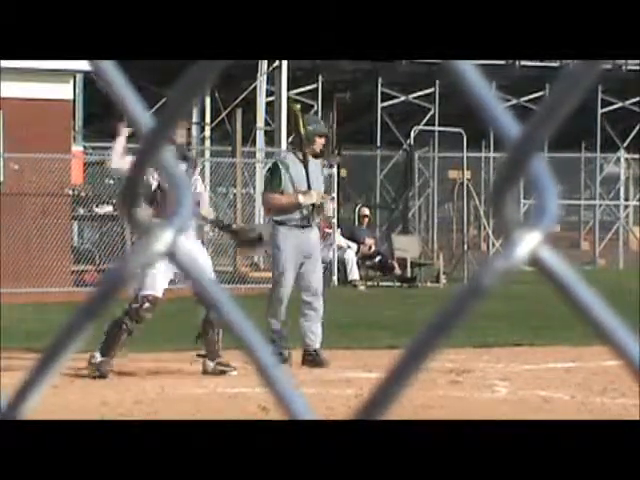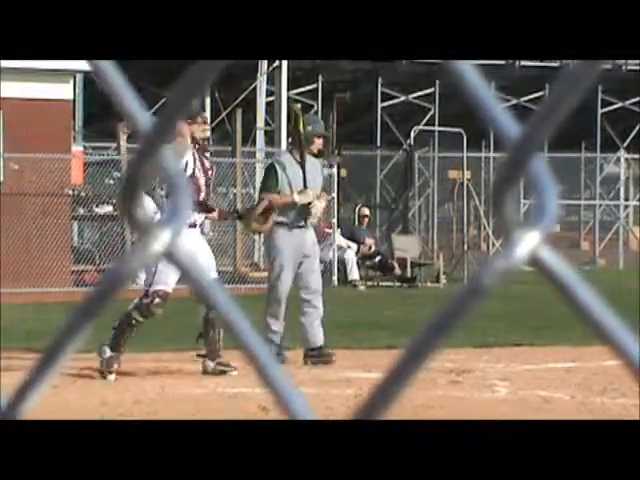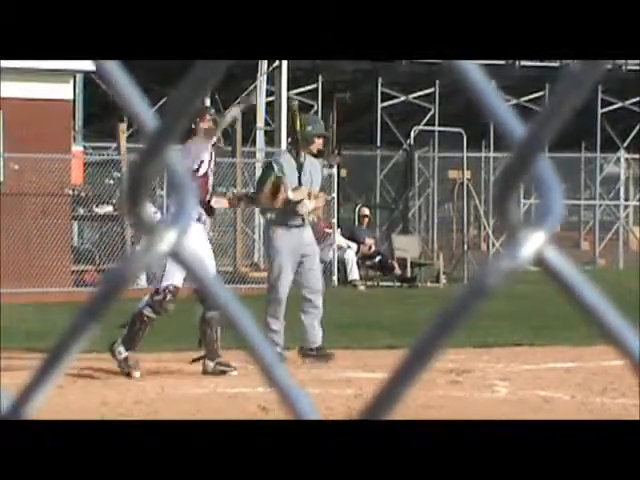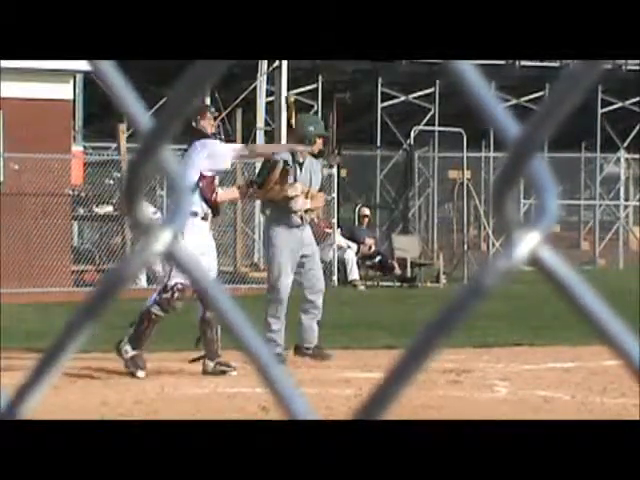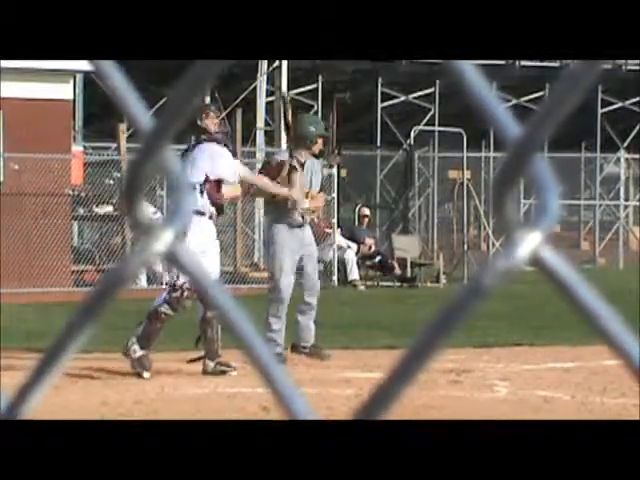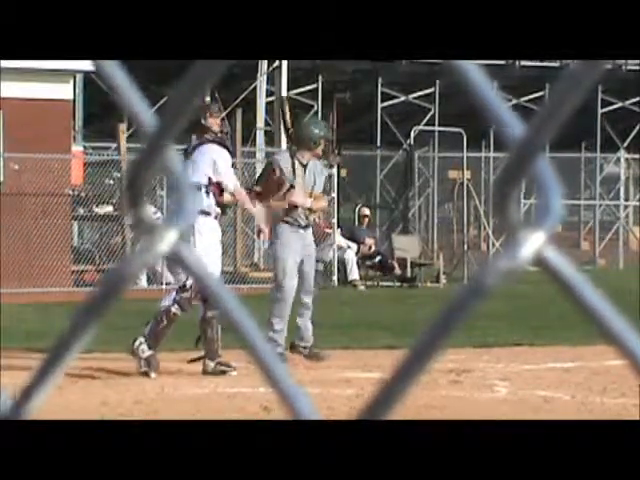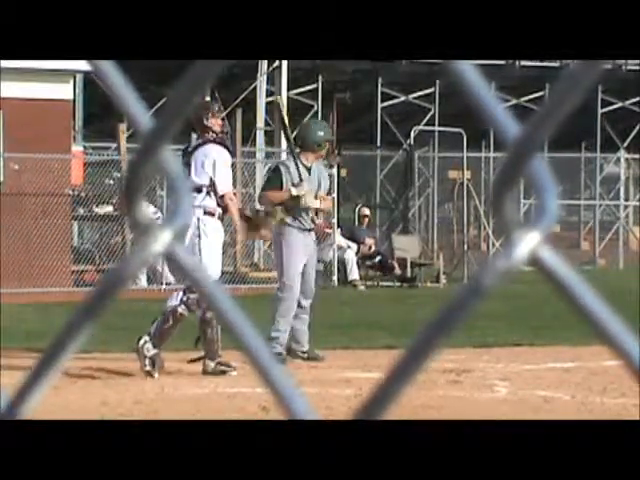
dt=0.1s
person 1, frame 1
left shoulder: (189, 169)
left elbow: (204, 208)
right elbow: (117, 162)
right wrist: (123, 133)
left hip: (188, 238)
right knee: (144, 302)
left ankle: (212, 359)
right ankle: (102, 357)
person 1, frame 2
left shoulder: (203, 164)
right shoulder: (181, 153)
left wrist: (217, 212)
left hip: (196, 234)
right hip: (176, 233)
right knee: (155, 297)
left ankle: (212, 359)
right ankle: (112, 351)
person 1, frame 3
left shoulder: (204, 154)
right shoulder: (194, 148)
right elbow: (207, 133)
left wrist: (228, 201)
left hip: (198, 229)
right knee: (165, 293)
left ankle: (212, 359)
right ankle: (124, 348)
person 1, frame 4
left shoulder: (200, 151)
right shoulder: (207, 147)
left elbow: (213, 195)
right elbow: (245, 151)
left wrist: (245, 191)
right wrist: (289, 147)
left hip: (200, 228)
right hip: (188, 226)
right knee: (173, 291)
left ankle: (211, 359)
right ankle: (131, 345)
person 1, frame 5
left shoulder: (198, 152)
right shoulder: (211, 150)
right elbow: (250, 177)
left wrist: (244, 188)
right wrist: (286, 192)
left hip: (204, 227)
right hip: (194, 225)
right knee: (180, 290)
left ankle: (211, 359)
right ankle: (138, 346)
person 1, frame 6
left shoulder: (194, 152)
right shoulder: (216, 152)
right elbow: (236, 193)
left wrist: (251, 198)
right wrist: (260, 219)
left hip: (196, 223)
right hip: (201, 224)
right knee: (190, 289)
left ankle: (213, 358)
right ankle: (147, 344)
person 1, frame 7
left shoulder: (193, 151)
right shoulder: (217, 152)
right elbow: (227, 198)
left wrist: (233, 205)
right wrist: (239, 225)
left hip: (197, 223)
right hip: (204, 223)
right knee: (195, 290)
left ankle: (212, 358)
right ankle: (151, 344)
person 2, frame 1
left shoulder: (317, 166)
right shoulder: (282, 164)
right elbow: (268, 201)
left wrist: (323, 203)
right wrist: (300, 198)
left hip: (310, 232)
right hip: (286, 232)
left knee: (314, 291)
right knee: (281, 291)
left ankle: (312, 348)
right ankle: (277, 348)
person 2, frame 2
left shoulder: (315, 165)
right shoulder: (278, 165)
left elbow: (320, 196)
right elbow: (264, 199)
right wrist: (296, 198)
left hip: (307, 232)
right hip: (282, 232)
left knee: (313, 289)
right knee: (279, 291)
left ankle: (314, 345)
right ankle: (274, 349)
person 2, frame 3
left shoulder: (315, 165)
right shoulder: (277, 164)
left elbow: (319, 197)
right elbow: (259, 197)
left wrist: (312, 204)
right wrist: (289, 195)
left hip: (304, 231)
right hip: (280, 231)
left knee: (314, 287)
right knee: (278, 291)
left ankle: (312, 344)
right ankle: (274, 348)
person 2, frame 4
left shoulder: (316, 165)
right shoulder: (276, 162)
left elbow: (320, 199)
left wrist: (306, 203)
right wrist: (286, 193)
left hip: (304, 230)
right hip: (279, 230)
left knee: (315, 286)
right knee: (280, 290)
left ankle: (308, 343)
right ankle: (274, 348)
person 2, frame 5
left shoulder: (316, 165)
left elbow: (320, 200)
left wrist: (306, 203)
left hip: (304, 230)
right hip: (281, 229)
left knee: (312, 288)
right knee: (281, 290)
left ankle: (305, 342)
right ankle: (274, 348)
person 2, frame 6
left shoulder: (319, 168)
right shoulder: (279, 163)
left elbow: (323, 202)
left wrist: (308, 201)
right wrist: (286, 190)
left hip: (306, 231)
right hip: (285, 230)
left knee: (307, 290)
right knee: (285, 289)
left ankle: (303, 342)
right ankle: (276, 347)
person 2, frame 7
left shoulder: (322, 170)
right shoulder: (283, 167)
left elbow: (328, 202)
right elbow: (264, 198)
left wrist: (316, 202)
right wrist: (292, 192)
left hip: (310, 233)
right hip: (290, 232)
left knee: (307, 292)
right knee: (289, 290)
left ankle: (299, 345)
right ankle: (276, 347)
